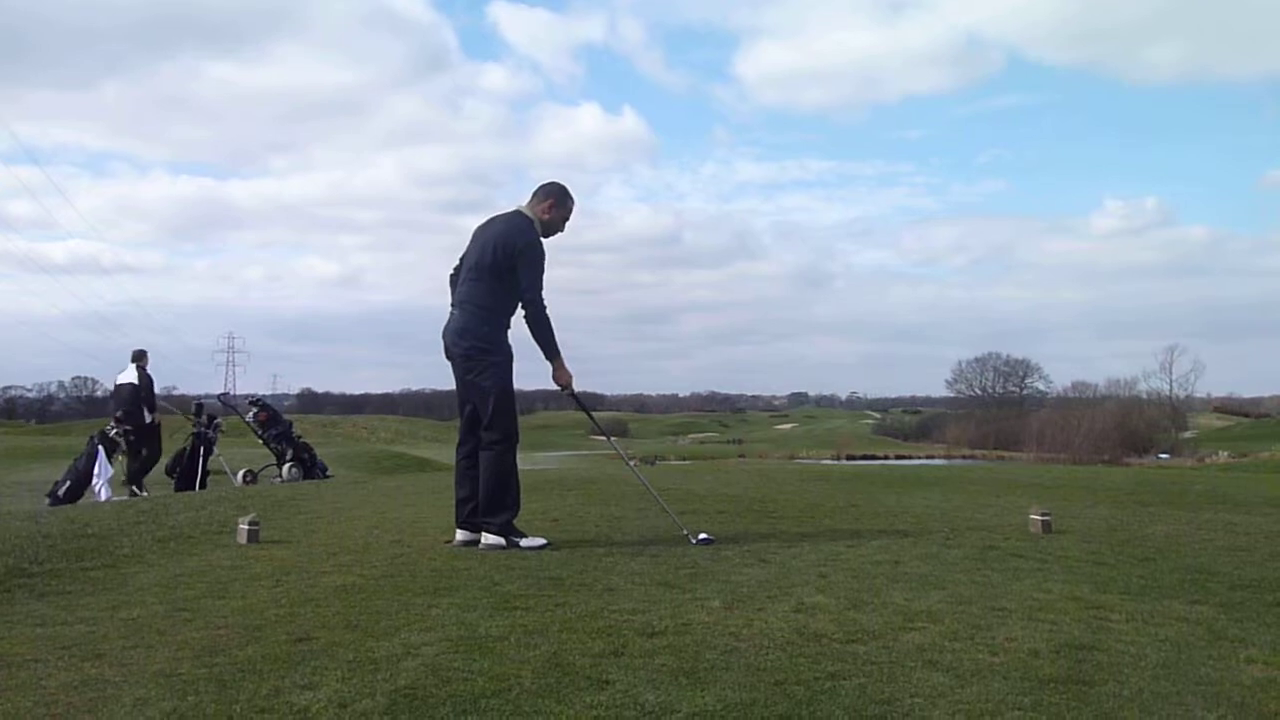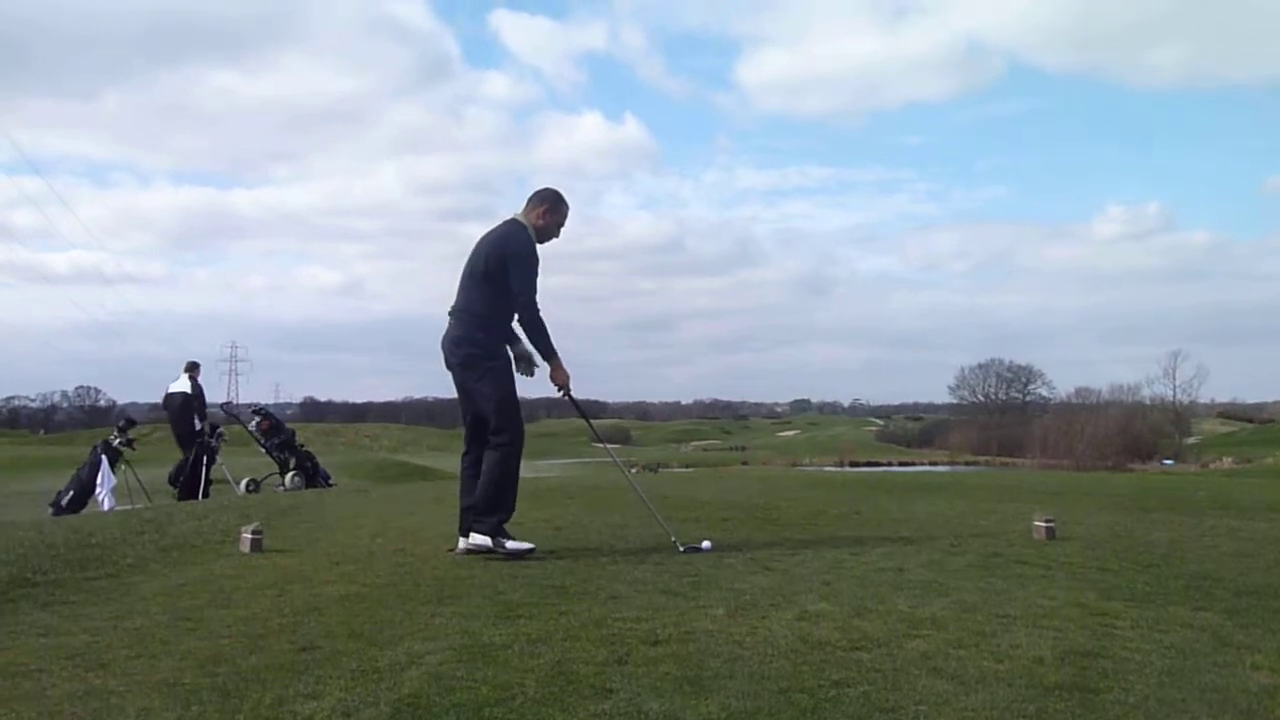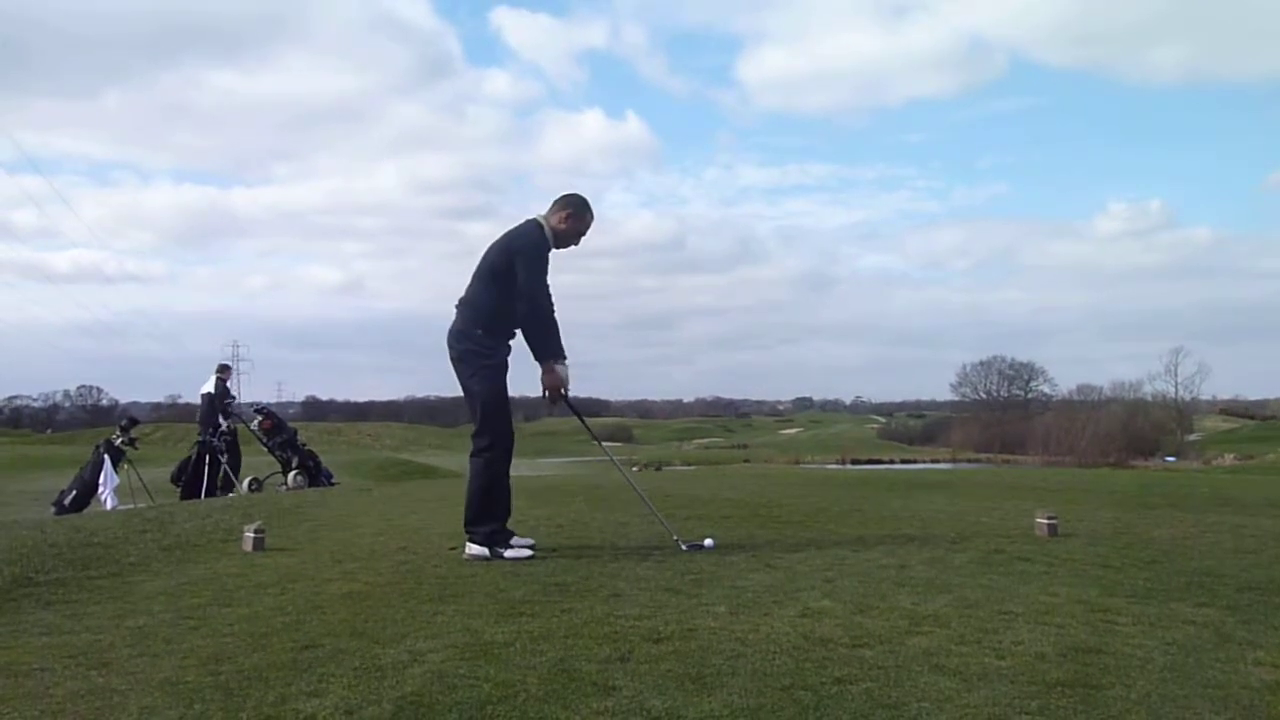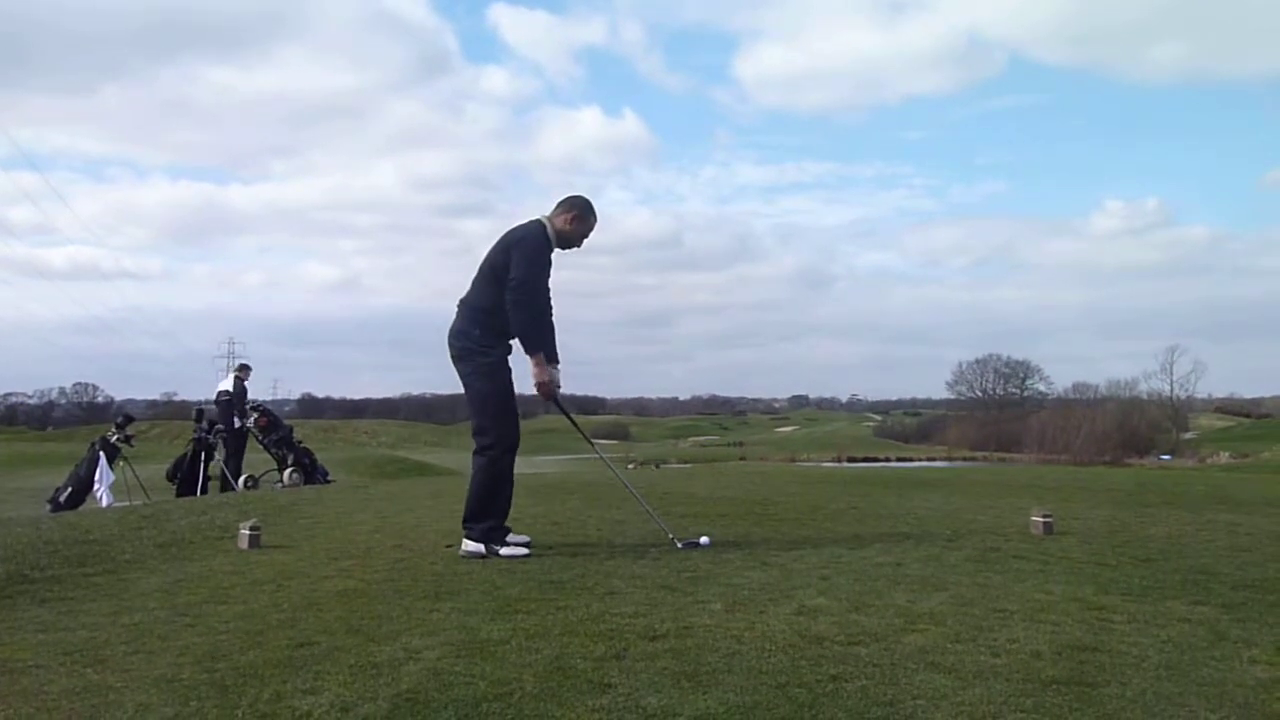
dt=0.7s
person 1, frame 1
left shoulder: (494, 225)
right shoulder: (526, 239)
left elbow: (457, 275)
right elbow: (533, 307)
right wrist: (556, 362)
left hip: (461, 336)
right hip: (484, 341)
left knee: (474, 432)
right knee: (499, 433)
left ankle: (470, 523)
right ankle: (497, 527)
person 1, frame 2
left shoulder: (500, 237)
right shoulder: (519, 245)
right elbow: (527, 309)
left wrist: (518, 346)
right wrist: (553, 361)
left hip: (464, 344)
right hip: (479, 349)
left knee: (480, 438)
right knee: (506, 435)
left ankle: (472, 530)
right ankle: (486, 527)
person 1, frame 3
left shoulder: (529, 241)
right shoulder: (531, 242)
left elbow: (541, 308)
right elbow: (528, 309)
left wrist: (558, 362)
right wrist: (547, 366)
left hip: (480, 344)
right hip: (478, 344)
left knee: (499, 438)
right knee: (493, 439)
left ankle: (493, 529)
right ankle: (482, 538)
person 1, frame 4
left shoulder: (539, 247)
right shoulder: (531, 240)
left elbow: (540, 311)
right elbow: (517, 303)
left wrist: (550, 365)
right wrist: (538, 362)
left hip: (485, 344)
right hip: (477, 343)
left knee: (505, 438)
right knee: (495, 439)
left ankle: (491, 527)
right ankle: (478, 535)
